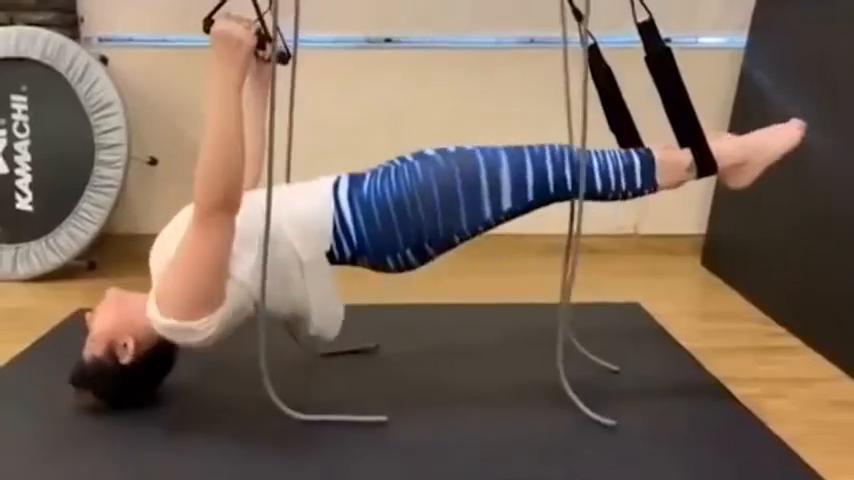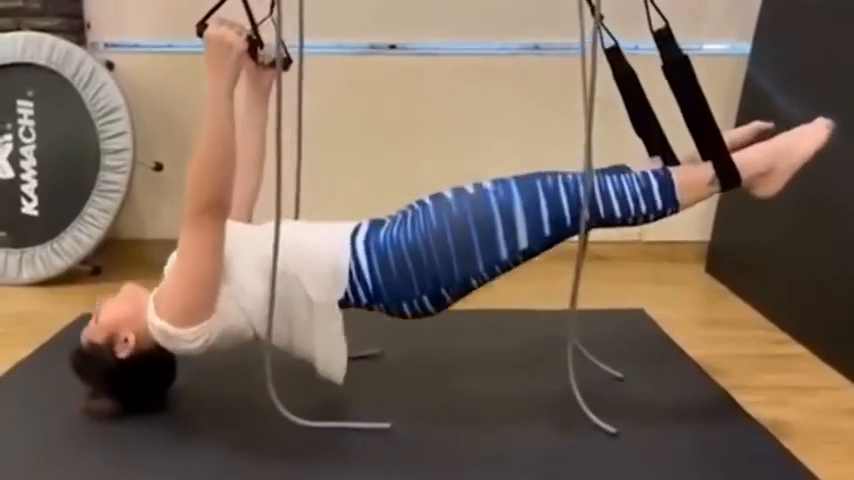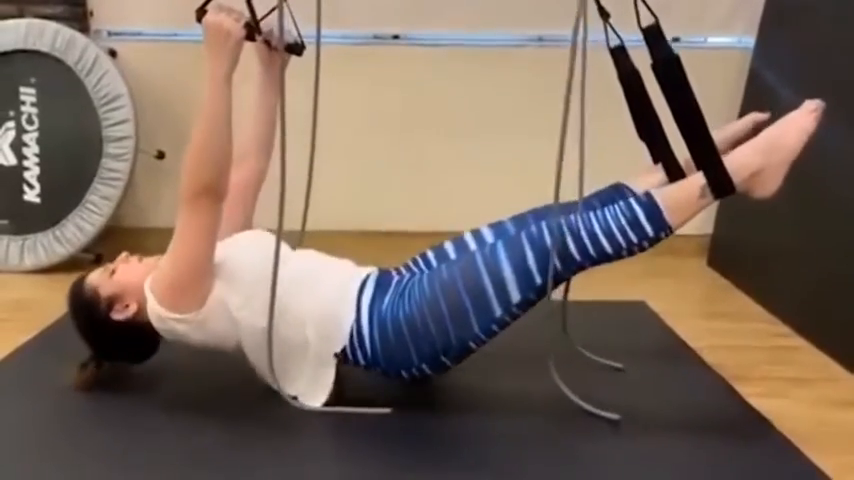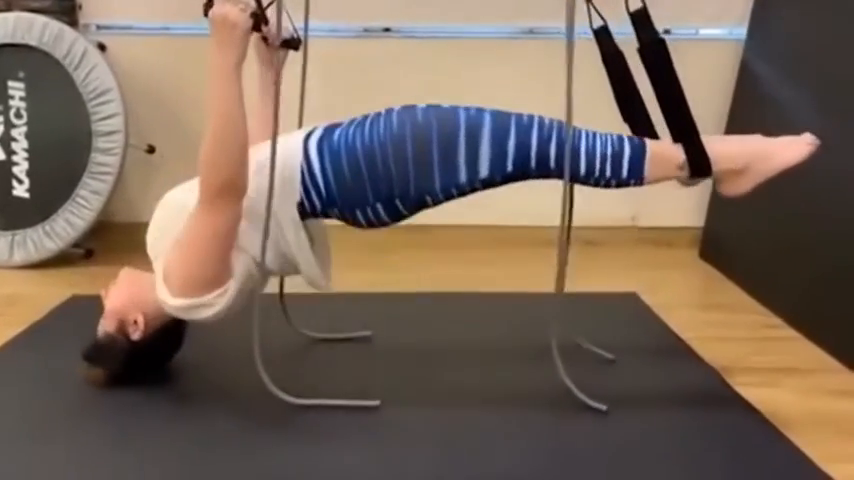
dt=0.7s
person 1, frame 1
left shoulder: (171, 278)
right shoulder: (180, 312)
left elbow: (243, 189)
right elbow: (219, 203)
left wrist: (256, 84)
right wrist: (225, 70)
left hip: (363, 208)
right hip: (377, 216)
left knee: (544, 171)
right knee: (549, 170)
left ankle: (698, 157)
right ankle: (714, 160)
person 1, frame 2
left shoulder: (177, 288)
right shoulder: (177, 319)
left elbow: (238, 195)
right elbow: (208, 207)
left wrist: (255, 90)
right wrist: (218, 77)
left hip: (378, 255)
right hip: (387, 267)
left knee: (563, 199)
right knee: (563, 202)
left ankle: (705, 162)
right ankle: (741, 167)
person 1, frame 3
left shoulder: (201, 270)
right shoulder: (171, 302)
left elbow: (244, 176)
right elbow: (202, 191)
left wrist: (272, 78)
right wrist: (218, 65)
left hip: (386, 300)
right hip: (392, 326)
left knee: (556, 225)
right knee: (557, 239)
left ankle: (699, 163)
right ankle: (736, 174)
person 1, frame 4
left shoulder: (171, 254)
right shoulder: (185, 288)
left elbow: (250, 166)
right elbow: (228, 187)
left wrist: (269, 70)
left hip: (342, 165)
left knee: (534, 147)
right knee: (535, 144)
left ankle: (703, 153)
right ankle: (713, 157)
